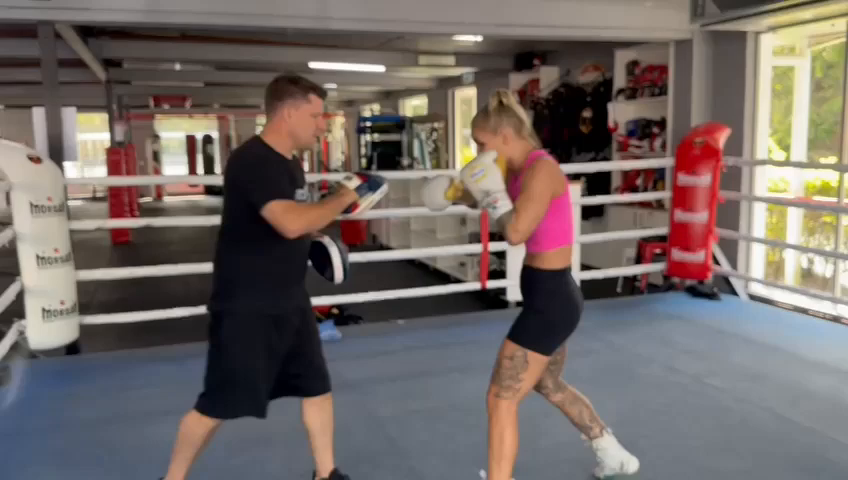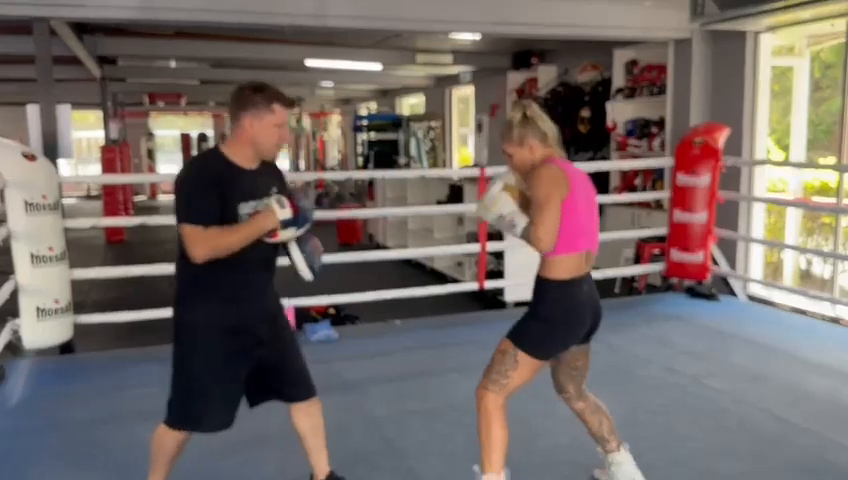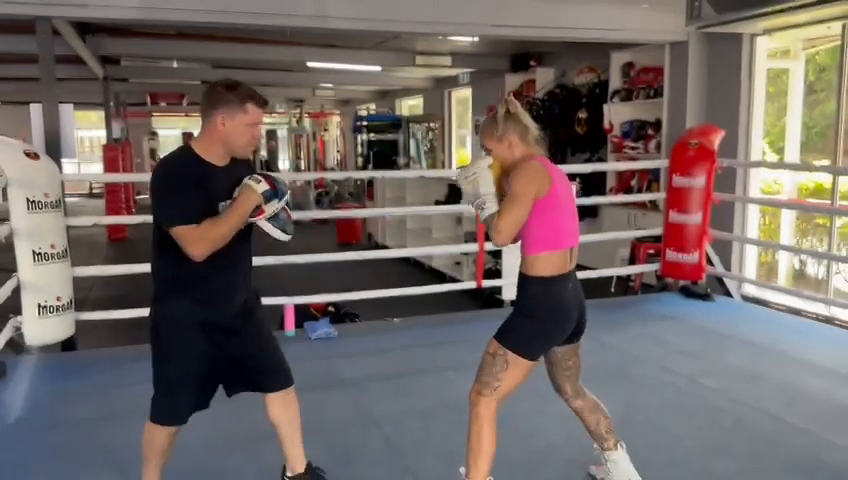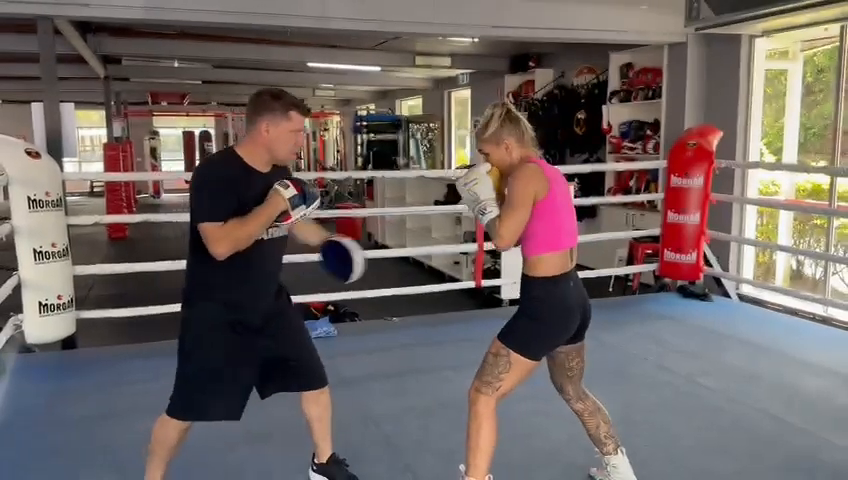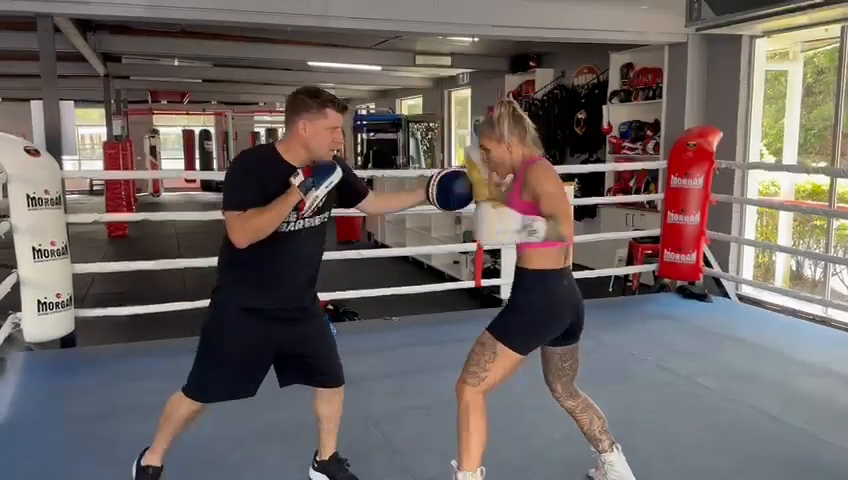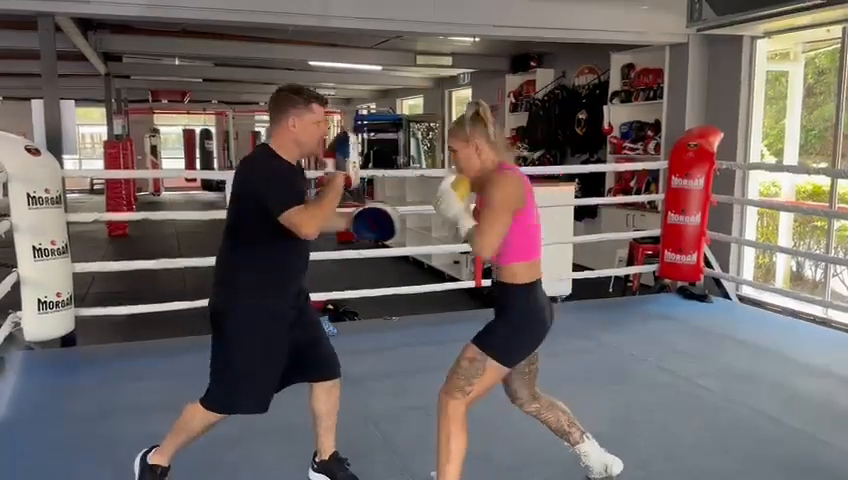
dt=0.3s
person 1, frame 1
left shoulder: (290, 162)
right shoulder: (251, 161)
right elbow: (292, 223)
right wrist: (346, 195)
left hip: (290, 304)
right hip: (246, 308)
left knee: (318, 388)
right knee: (218, 404)
person 1, frame 2
left shoulder: (270, 173)
right shoulder: (201, 173)
left elbow: (279, 228)
right elbow: (200, 248)
left wrist: (293, 233)
right wrist: (265, 221)
left hip: (261, 312)
right hip: (209, 319)
left knee: (303, 392)
right knee: (186, 416)
person 1, frame 3
left shoulder: (241, 165)
right shoulder: (175, 172)
right elbow: (198, 245)
right wrist: (248, 200)
left hip: (239, 305)
right hip: (185, 315)
left knee: (280, 383)
right knee: (170, 411)
person 1, frame 4
left shoulder: (278, 173)
right shoulder: (215, 173)
left elbow: (292, 224)
right elbow: (221, 244)
left wrist: (329, 241)
right wrist: (275, 204)
left hip: (268, 305)
right hip: (215, 314)
left knee: (315, 382)
right knee: (186, 408)
person 1, frame 5
left shoulder: (331, 170)
right shoulder: (251, 166)
left elbow: (374, 202)
right elbow: (240, 234)
left wrist: (429, 192)
right wrist: (295, 195)
left hip: (298, 304)
right hip: (243, 304)
left knee: (331, 380)
right knee: (202, 390)
person 1, frame 6
left shoulder: (290, 167)
right shoulder: (260, 169)
left elbow: (318, 220)
right elbow: (310, 226)
right wrist: (338, 179)
left hip: (288, 300)
right hip: (246, 306)
left knee: (327, 373)
right knee: (224, 401)
person 2, frame 1
left shoulder: (540, 169)
right shoulder: (530, 167)
left elbow: (515, 233)
left wrist: (491, 190)
right wrist: (468, 190)
left hip: (549, 298)
right hip: (558, 293)
left knee: (501, 400)
right knee: (549, 385)
person 2, frame 2
left shoulder: (546, 173)
right shoulder: (578, 175)
left elbow: (544, 242)
left wrist: (509, 220)
right wrist: (521, 201)
left hip: (556, 304)
right hip: (584, 300)
left knee: (490, 395)
right knee: (573, 392)
person 2, frame 3
left shoulder: (528, 171)
right shoulder: (552, 174)
left elbow: (501, 234)
left wrist: (482, 195)
right wrist: (494, 191)
left hip: (541, 303)
right hip: (569, 298)
left knee: (483, 399)
right knee: (571, 390)
person 2, frame 4
left shoulder: (526, 173)
right shoulder: (550, 174)
left elbow: (503, 238)
right elbow: (530, 232)
left wrist: (481, 198)
right wrist: (492, 195)
left hip: (545, 303)
right hip: (573, 297)
left knee: (482, 397)
right knee: (572, 391)
person 2, frame 5
left shoulder: (536, 171)
right shoulder: (520, 179)
left elbow: (565, 227)
left wrist: (518, 226)
right wrist: (486, 187)
left hip: (534, 297)
right hip: (566, 296)
left knee: (470, 389)
right knee: (565, 392)
person 2, frame 6
left shoulder: (503, 183)
right shoulder: (497, 180)
left elbow: (485, 248)
left wrist: (456, 211)
left hip: (518, 312)
right hip: (532, 305)
left knee: (452, 401)
right knee: (526, 397)
